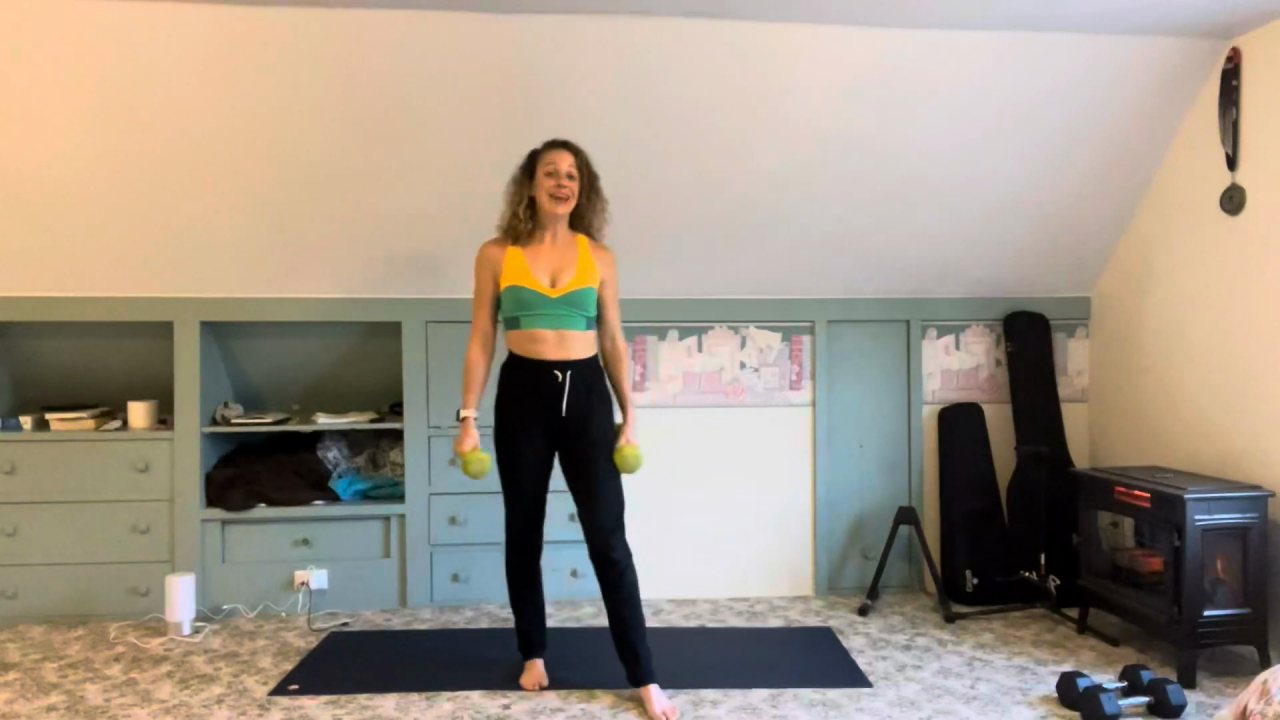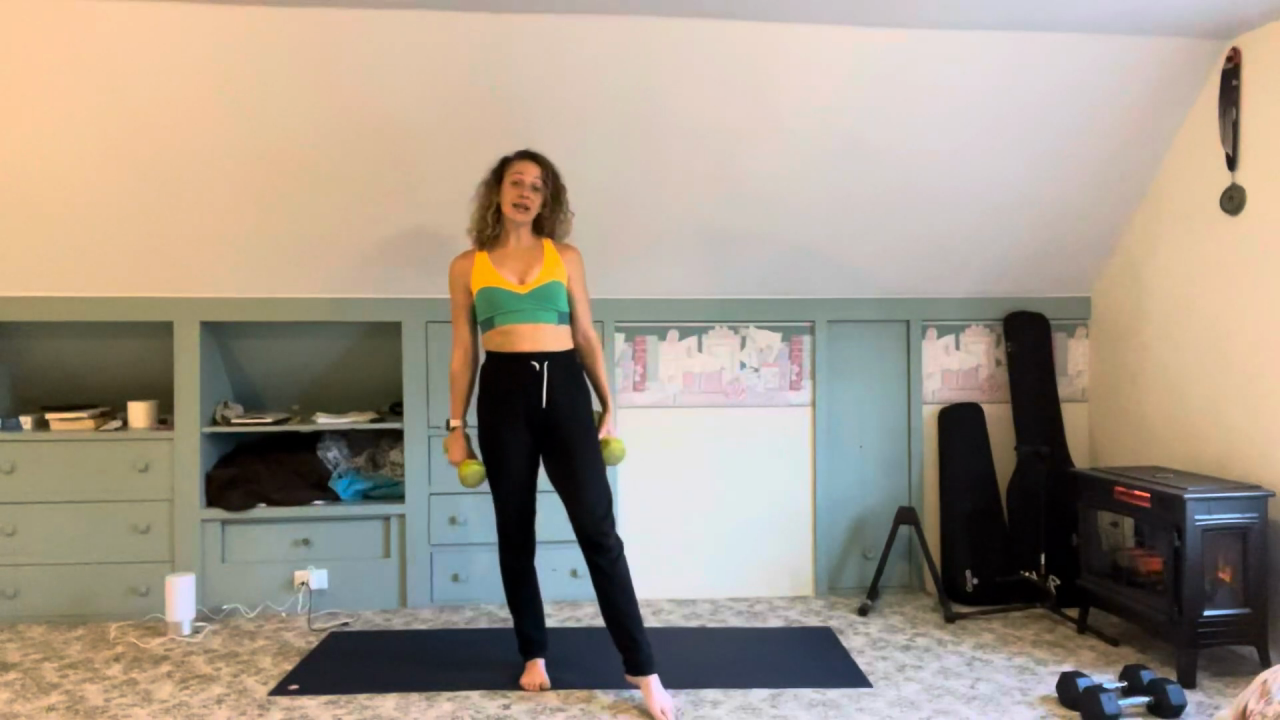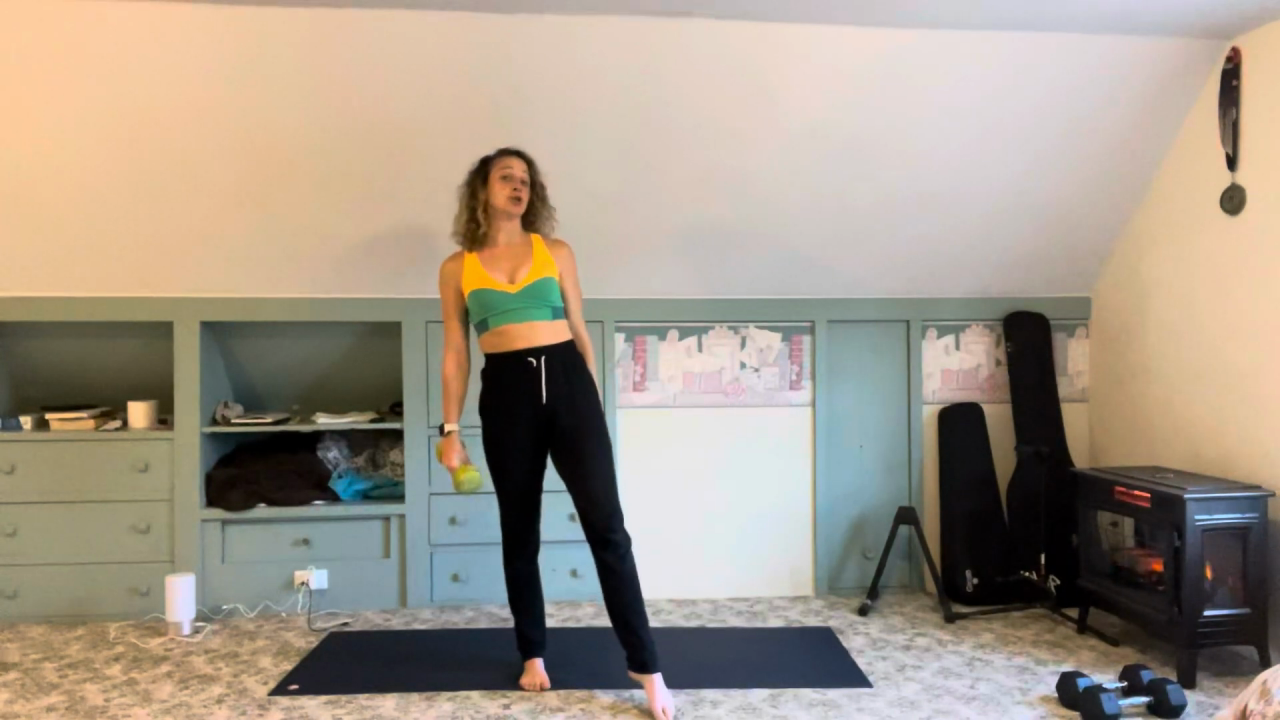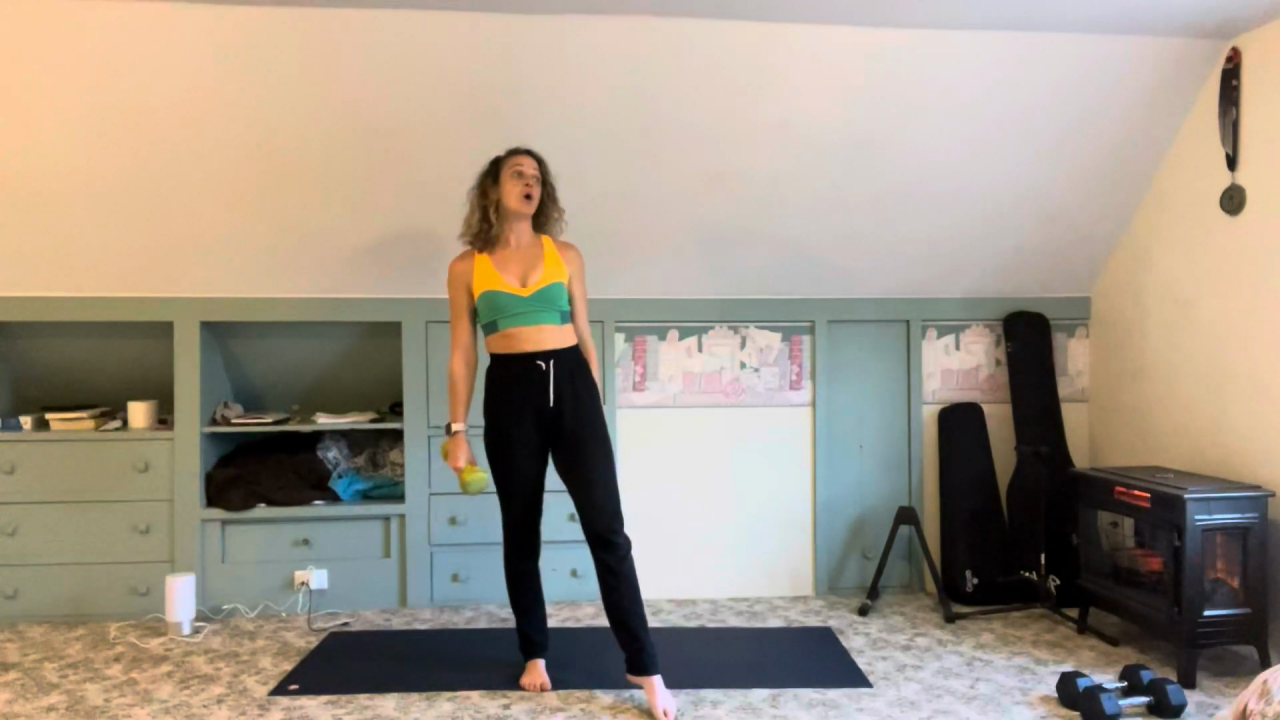
dt=1s
person 1, frame 1
left shoulder: (599, 258)
right shoulder: (496, 255)
left elbow: (613, 341)
right elbow: (481, 341)
left wrist: (628, 414)
right wrist: (467, 416)
left hip: (585, 395)
right hip: (522, 394)
left knee: (608, 537)
right knee: (524, 531)
right ankle: (533, 653)
person 1, frame 2
left shoulder: (566, 257)
right shoulder: (467, 265)
left elbow: (587, 336)
right elbow: (462, 351)
left wrist: (608, 406)
right wrist: (456, 425)
left hip: (564, 388)
right hip: (502, 393)
left knee: (596, 526)
right knee: (515, 530)
left ankle: (640, 667)
right ankle: (533, 653)
person 1, frame 3
left shoulder: (556, 253)
right shoulder: (457, 268)
left elbow: (579, 332)
right elbow: (455, 354)
left wrist: (595, 401)
right wrist: (450, 429)
left hip: (567, 382)
right hip: (505, 392)
left knee: (605, 524)
right knee: (520, 531)
left ankle: (645, 664)
right ankle: (533, 654)
person 1, frame 4
left shoulder: (566, 256)
right shoulder: (467, 266)
left elbow: (584, 338)
right elbow: (462, 354)
left wrist: (596, 406)
right wrist: (457, 430)
left hip: (571, 387)
right hip: (510, 393)
left knee: (606, 528)
right knee: (521, 532)
left ankle: (644, 668)
right ankle: (534, 654)
